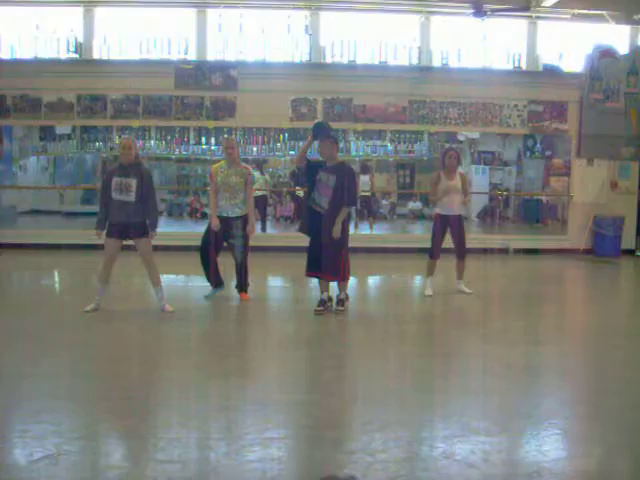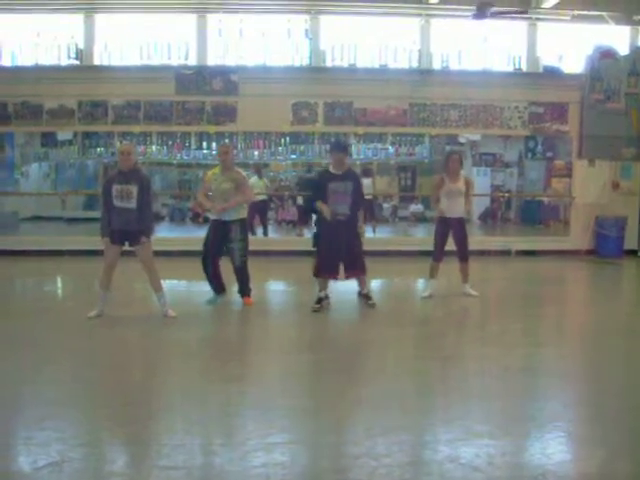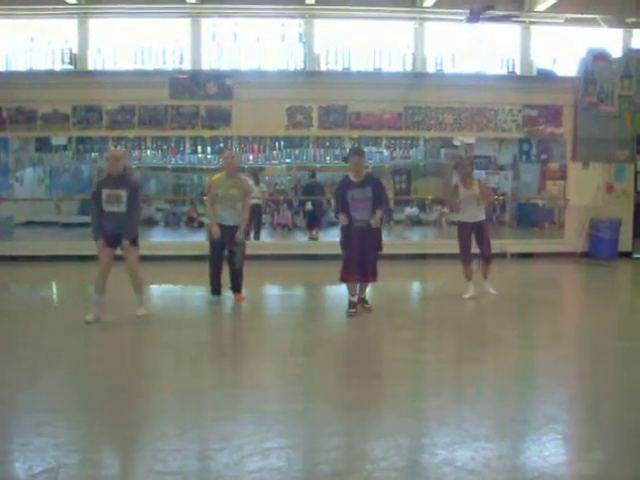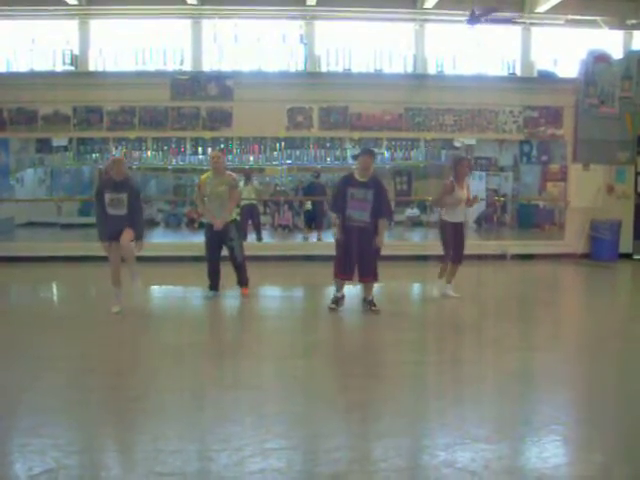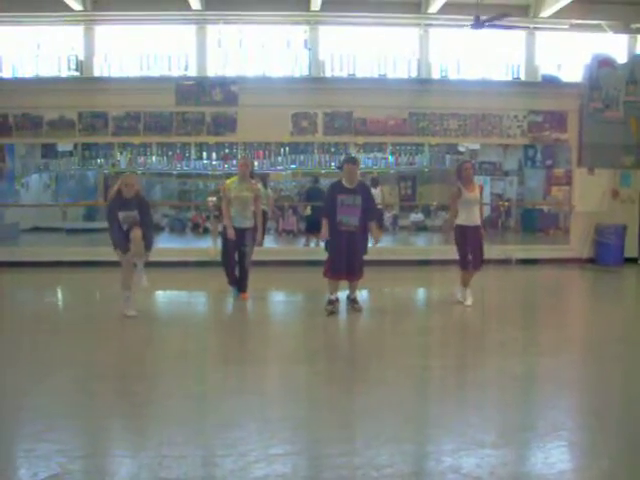
dt=1s
person 1, frame 1
left shoulder: (346, 171)
right shoulder: (319, 167)
left elbow: (349, 202)
right elbow: (299, 161)
left wrist: (338, 223)
right wrist: (310, 140)
left hip: (336, 224)
right hip: (318, 223)
left knee: (339, 260)
right knee: (319, 260)
left ankle: (342, 296)
right ankle: (325, 297)
person 1, frame 2
left shoulder: (353, 176)
right shoulder: (322, 176)
left elbow: (359, 201)
right elbow: (316, 199)
left wrist: (360, 222)
right wrist: (323, 208)
left hip: (349, 225)
right hip: (328, 225)
left knee: (356, 258)
right knee: (325, 260)
left ankle: (364, 291)
right ankle: (322, 295)
person 1, frame 3
left shoulder: (374, 182)
right shoulder: (343, 184)
left elbow: (382, 204)
right elbow: (339, 208)
left wrist: (377, 217)
right wrist: (342, 217)
left hip: (370, 231)
right hip: (350, 231)
left knee: (368, 265)
right knee: (350, 265)
left ankle: (361, 296)
right ankle: (352, 299)
person 1, frame 4
left shoulder: (377, 185)
right shoulder: (345, 181)
left elbow: (383, 213)
right elbow: (336, 208)
left wrist: (380, 235)
right wrist: (336, 227)
left hip: (368, 232)
right hip: (347, 230)
left knee: (369, 267)
right knee: (342, 263)
left ankle: (368, 299)
right ankle: (338, 295)
person 1, frame 5
left shoulder: (364, 189)
right shoulder: (334, 188)
left elbow: (371, 213)
right elbow: (326, 211)
left wrist: (374, 230)
right wrist: (324, 227)
left hip: (357, 235)
right hip: (337, 234)
left knee: (355, 267)
right knee: (334, 266)
left ankle: (352, 297)
right ankle: (332, 298)
person 2, frame 1
left shoulder: (143, 173)
right shoulder: (112, 173)
left elbow: (150, 200)
right elbow: (104, 199)
left wrist: (153, 225)
right wrist: (100, 224)
left hip: (137, 223)
right hip: (116, 223)
left knee: (149, 261)
right knee: (107, 261)
left ankle: (162, 302)
right ankle: (97, 301)
person 2, frame 2
left shoulder: (142, 179)
right shoulder: (111, 180)
left elbow: (147, 207)
right elbow: (106, 208)
left wrist: (147, 232)
right wrist: (104, 232)
left hip: (137, 229)
right hip: (116, 230)
left knee: (150, 267)
right knee: (108, 267)
left ankle: (165, 307)
right ankle: (100, 307)
person 2, frame 3
left shoulder: (132, 184)
right shoulder: (101, 184)
left elbow: (135, 212)
right elbow: (96, 211)
left wrist: (128, 236)
right wrist: (98, 235)
left hip: (128, 234)
right hip: (108, 233)
left knee: (133, 269)
right knee: (102, 270)
left ankle: (141, 304)
right ankle: (97, 311)
person 2, frame 4
left shoulder: (131, 187)
right shoulder: (102, 186)
left elbow: (138, 212)
right elbow: (100, 213)
left wrist: (139, 236)
right wrist: (103, 237)
left hip: (128, 226)
right hip: (110, 229)
left knee: (125, 244)
right knee: (114, 265)
left ankle: (134, 274)
right ankle: (117, 301)
person 2, frame 5
left shoulder: (141, 201)
right shoulder: (114, 202)
left elbow: (148, 224)
right elbow: (113, 227)
left wrist: (148, 248)
right wrist: (124, 250)
left hip: (135, 230)
right hip: (120, 236)
left knee: (136, 235)
right knee: (127, 266)
left ankle: (141, 270)
right ankle: (127, 304)
person 3, frame 1
left shoulder: (246, 170)
right shoulder: (215, 169)
left elbow: (250, 197)
right elbow: (213, 195)
left wrist: (251, 221)
right wrist: (213, 217)
left hip: (239, 217)
right hip: (219, 217)
left knee: (240, 255)
right knee: (207, 251)
left ankle: (243, 289)
right ankle: (216, 284)
person 3, frame 2
left shoulder: (238, 175)
right shoulder: (211, 175)
left elbow: (249, 196)
right elbow: (200, 195)
left wrist: (226, 206)
right wrist: (212, 206)
left hip: (237, 221)
right hip: (217, 221)
left knee: (239, 259)
right knee: (209, 258)
left ankle: (245, 293)
right ankle: (218, 290)
person 3, frame 3
left shoulder: (244, 182)
right shoulder: (215, 180)
left elbow: (246, 207)
right elbow: (209, 203)
left wrist: (242, 229)
right wrist: (213, 225)
left hip: (236, 226)
right hip: (218, 225)
left knee: (237, 260)
right knee: (215, 260)
left ankle: (237, 290)
right ankle: (215, 293)
person 3, frame 4
left shoulder: (231, 178)
right shoulder: (204, 180)
left elbow: (233, 201)
right elbow: (199, 201)
left wrist: (222, 220)
right wrist: (211, 218)
left hip: (229, 221)
right hip: (211, 223)
left knee: (237, 255)
right knee: (212, 257)
left ankle: (244, 284)
right ankle: (213, 287)
person 3, frame 5
left shoulder: (255, 187)
right shoulder: (228, 184)
left elbow: (258, 211)
right elbow: (224, 207)
left wrist: (259, 231)
right wrist: (229, 227)
left hip: (248, 228)
right hip: (230, 227)
left knee: (245, 261)
right knee: (227, 258)
left ankle: (243, 289)
right ankle: (234, 283)
person 4, frame 1
left shoulder: (462, 177)
right shoulder: (438, 177)
left elbow: (467, 194)
right elbow: (432, 199)
left wrist: (465, 200)
right wrist: (442, 194)
left hip: (457, 217)
right hip: (441, 216)
left knee: (461, 251)
right knee: (435, 250)
left ankle: (460, 283)
right ankle: (429, 284)
person 4, frame 2
left shoulder: (465, 180)
right shoulder: (441, 180)
left elbow: (468, 198)
right elbow: (434, 200)
left wrist: (468, 207)
right wrist: (438, 208)
left hip: (459, 219)
right hip: (443, 219)
left knee: (464, 254)
right knee: (437, 253)
left ankle: (466, 286)
right ankle: (430, 287)
person 4, frame 3
left shoulder: (479, 182)
right shoulder: (456, 186)
left elbow: (489, 200)
right elbow: (455, 209)
left wrist: (484, 199)
right wrist: (456, 203)
left hip: (480, 221)
right hip: (463, 223)
left knee: (486, 254)
right knee: (465, 256)
left ankle: (487, 283)
right ankle: (470, 288)
person 4, frame 4
left shoulder: (466, 184)
right shoulder: (450, 184)
right elbow: (437, 202)
left wrist: (473, 201)
right wrist: (451, 203)
left hip: (459, 223)
right hip: (447, 223)
left knee: (457, 256)
right knee: (449, 255)
left ankle: (447, 286)
right ankle: (440, 284)
person 4, frame 5
left shoulder: (479, 188)
right shoulder: (459, 189)
left elbow: (480, 208)
right elbow: (453, 210)
left wrist: (481, 227)
left hip: (475, 228)
right hip: (461, 227)
left knee: (478, 262)
right knee: (464, 262)
left ankle: (460, 288)
right ankle: (467, 294)
